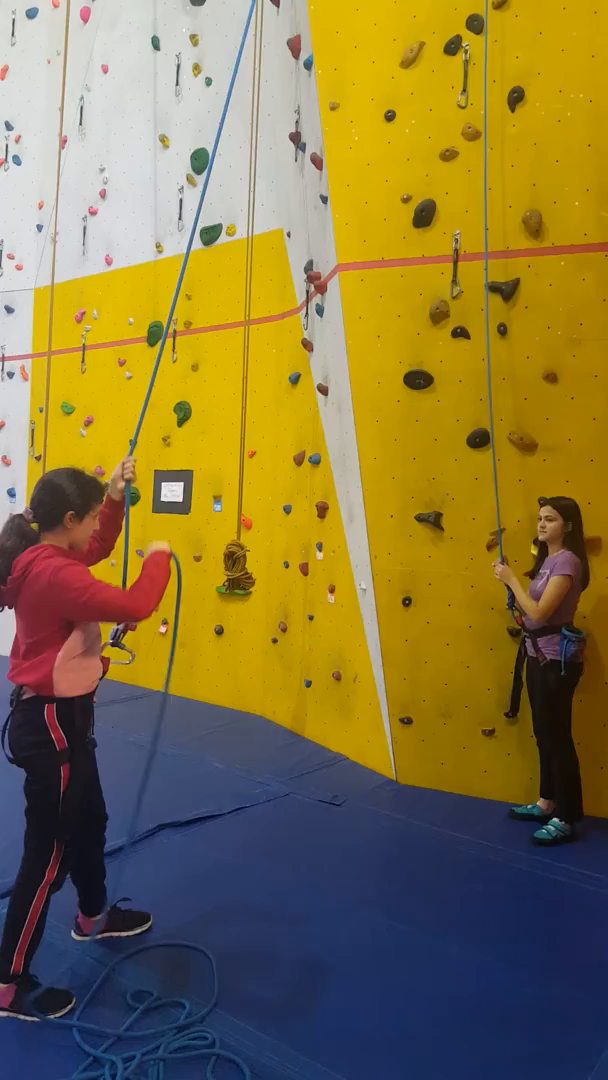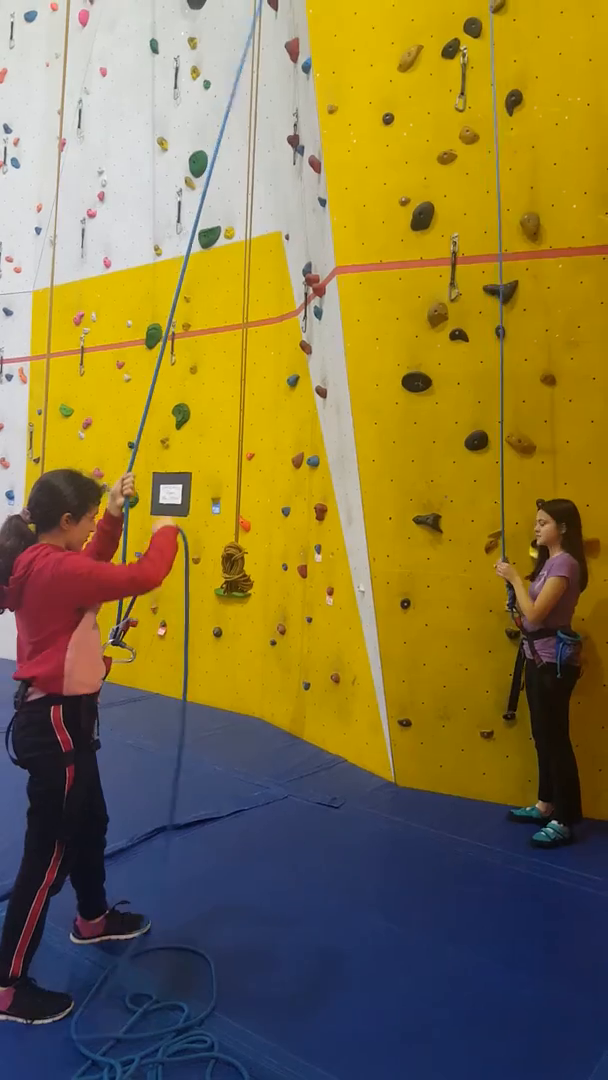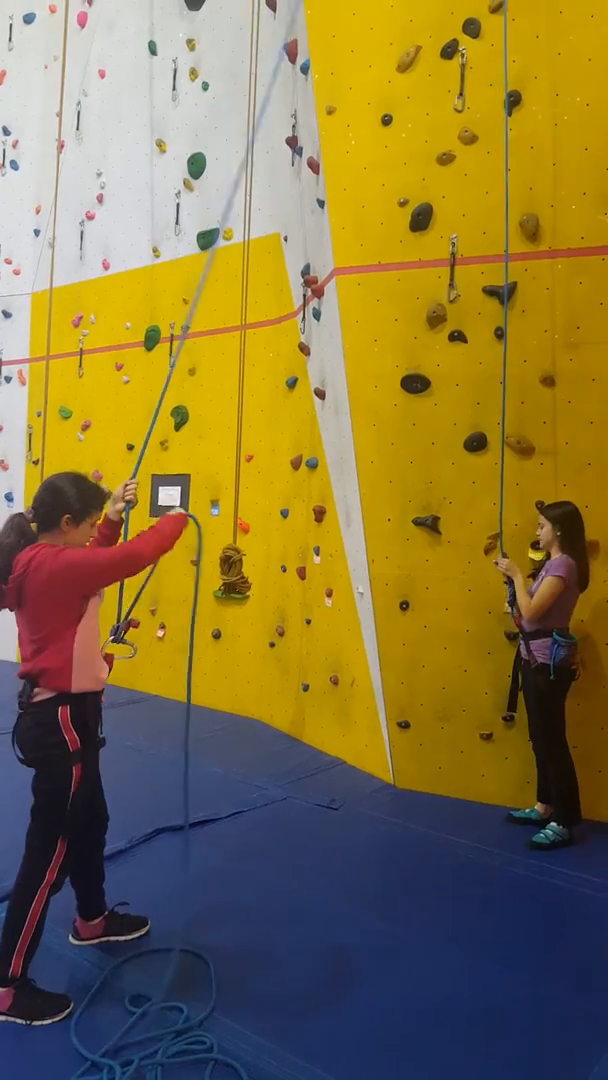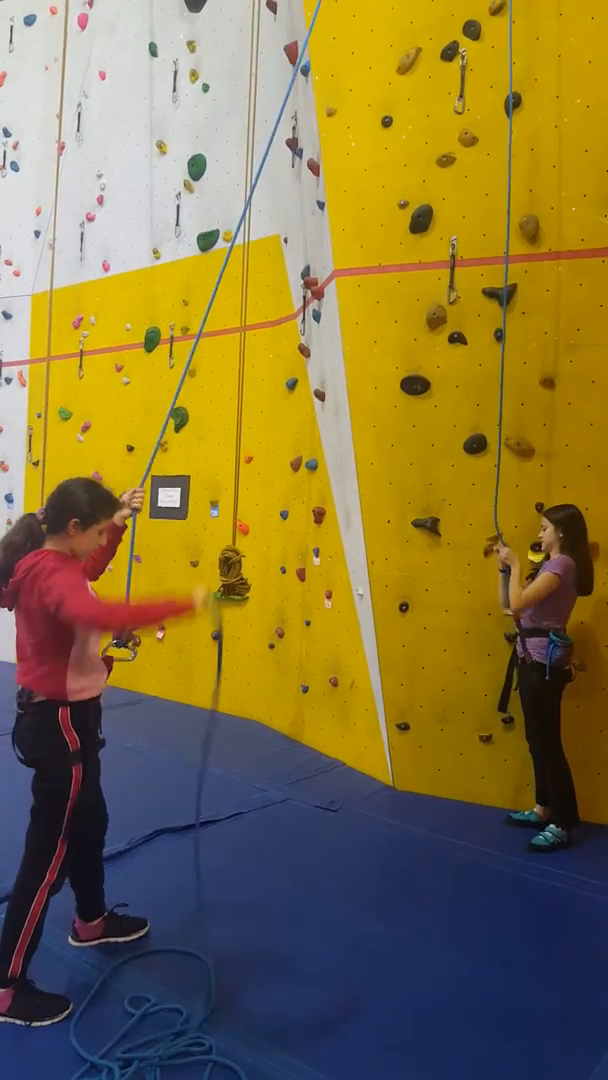
dt=0.2s
person 1, frame 1
right shoulder: (52, 575)
left elbow: (95, 549)
right elbow: (133, 606)
left wrist: (115, 494)
right wrist: (159, 557)
left hip: (64, 717)
right hip: (50, 725)
left knee: (89, 821)
right knee: (47, 852)
left ankle: (95, 915)
person 1, frame 2
right shoulder: (53, 570)
left elbow: (92, 563)
right elbow: (142, 576)
left wrist: (115, 512)
right wrist: (167, 533)
left hip: (62, 716)
right hip: (55, 724)
left knee: (89, 822)
right knee: (48, 852)
left ankle: (93, 918)
person 1, frame 3
right shoulder: (52, 567)
left elbow: (92, 560)
right elbow: (129, 557)
left wrist: (113, 514)
right wrist: (173, 521)
left hip: (59, 714)
right hip: (60, 722)
left knee: (89, 821)
right knee: (49, 849)
left ankle: (93, 919)
person 1, frame 4
left shoulder: (45, 564)
right shoulder: (54, 577)
left elbow: (89, 565)
right elbow: (102, 614)
left wrist: (116, 520)
right wrist: (183, 605)
left hip: (63, 720)
right hip: (59, 726)
left knee: (90, 823)
right knee: (49, 854)
left ankle: (92, 921)
person 2, frame 1
left shoulder: (567, 561)
right shoulder: (548, 559)
left elbow: (539, 612)
right elbow: (531, 610)
left wrist: (512, 580)
right wrist: (511, 583)
left hip: (557, 659)
right hip: (539, 656)
left knee: (557, 737)
right knee: (544, 734)
left ankle: (566, 818)
right ankle: (547, 803)
person 2, frame 2
left shoulder: (565, 563)
right shoulder: (549, 561)
left elbow: (535, 613)
right elbow: (528, 611)
left wrist: (515, 579)
right wrist: (513, 579)
left hip: (554, 661)
right hip: (539, 658)
left knee: (555, 739)
right knee: (543, 737)
left ankle: (565, 821)
right ankle: (546, 806)
person 2, frame 3
left shoulder: (563, 565)
right shoulder: (553, 564)
left elbow: (530, 612)
right elbow: (525, 612)
left wrist: (517, 575)
right wrist: (511, 576)
left hip: (549, 661)
right hip: (537, 659)
left knee: (552, 741)
right knee: (540, 738)
left ankle: (564, 823)
right ankle: (545, 807)
person 2, frame 4
left shoulder: (562, 565)
right shoulder: (552, 565)
left elbow: (517, 604)
right elbow: (514, 604)
left wrist: (514, 565)
right wrist: (507, 567)
left hip: (544, 662)
right hip: (535, 659)
left knee: (546, 743)
right knee: (539, 740)
left ankle: (563, 824)
right ankle: (544, 809)
